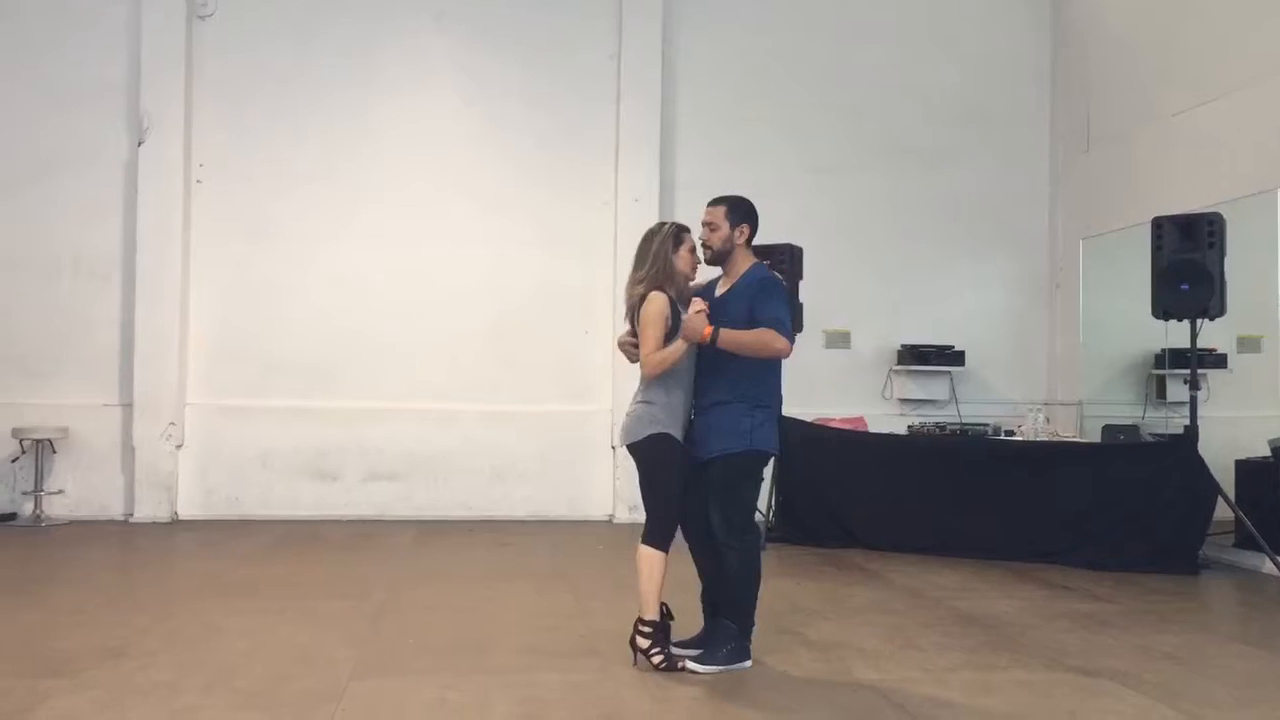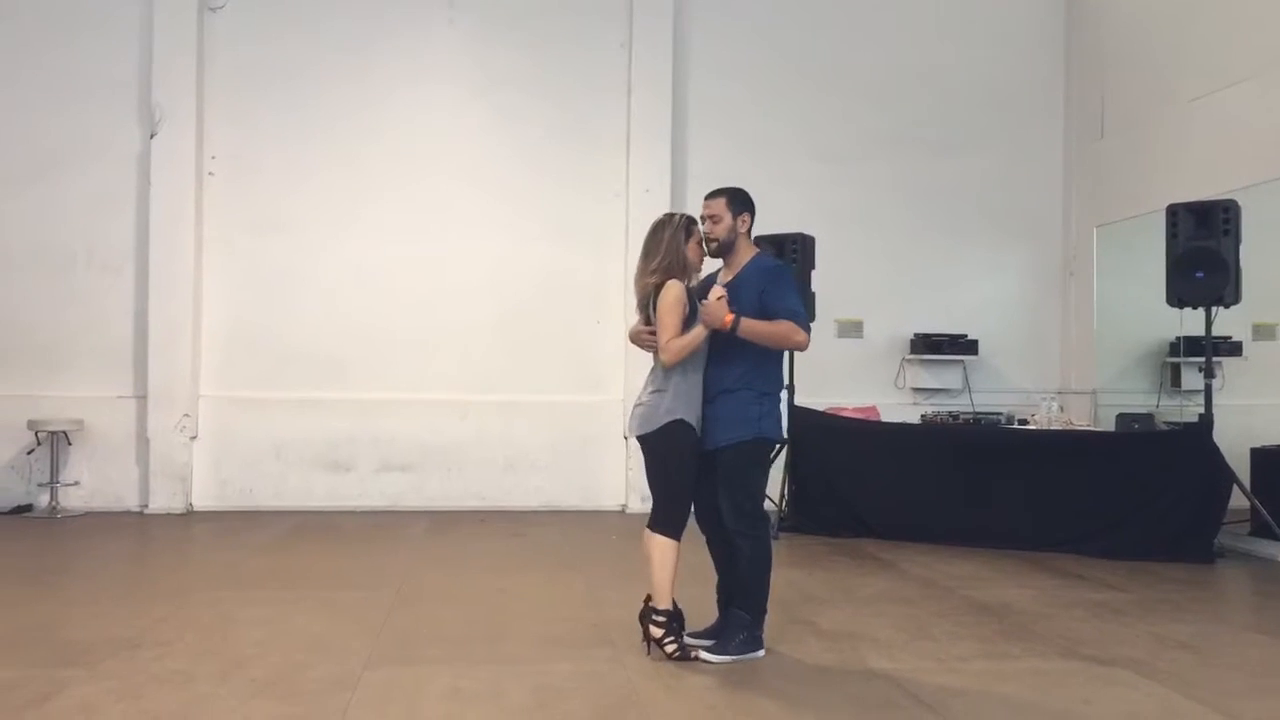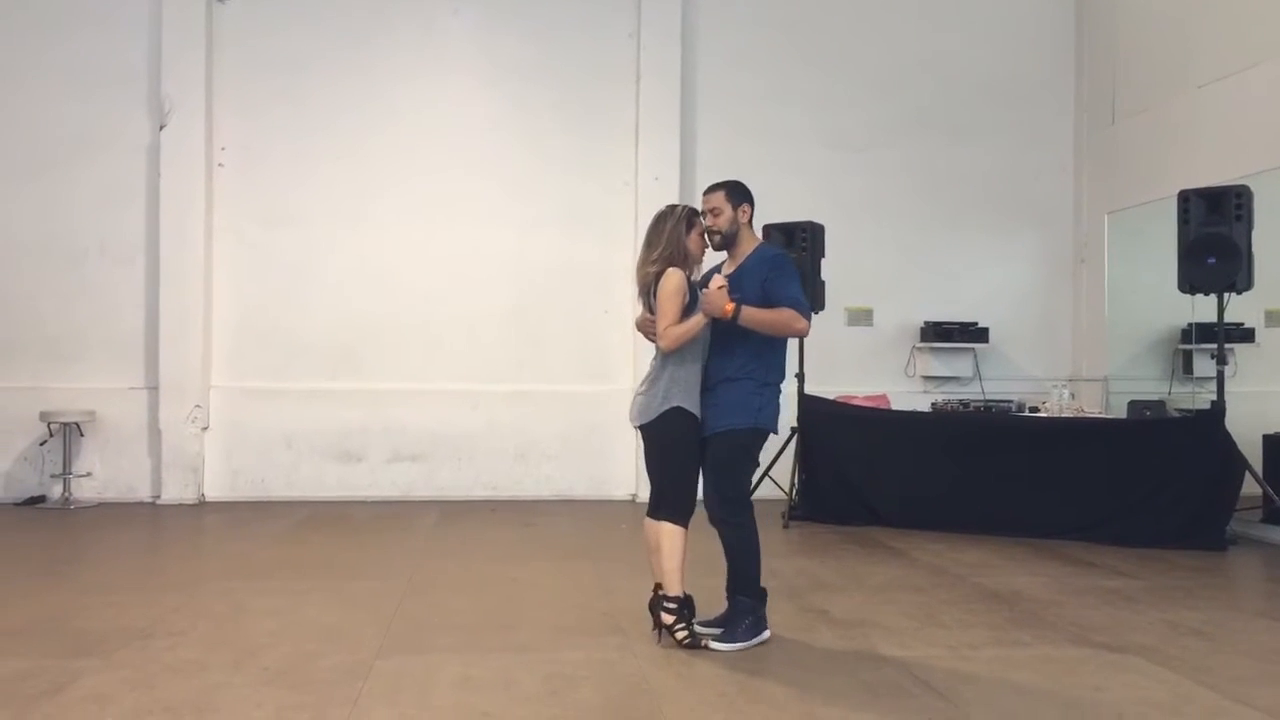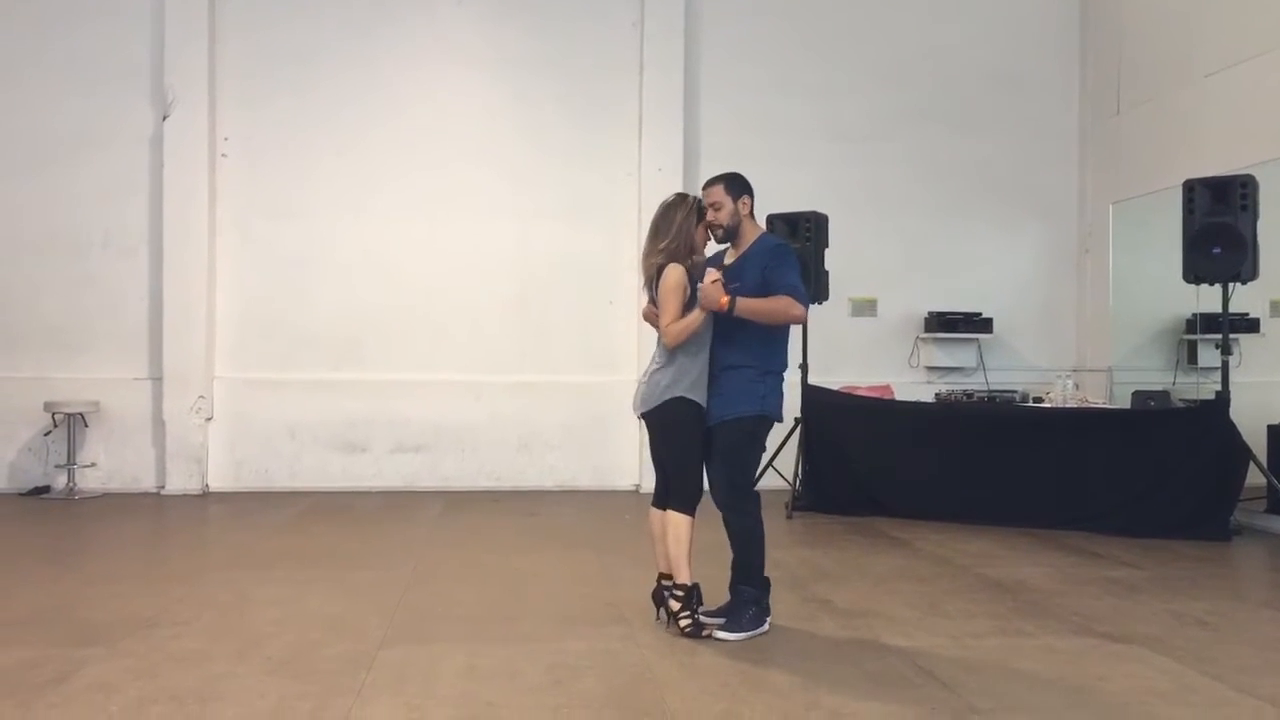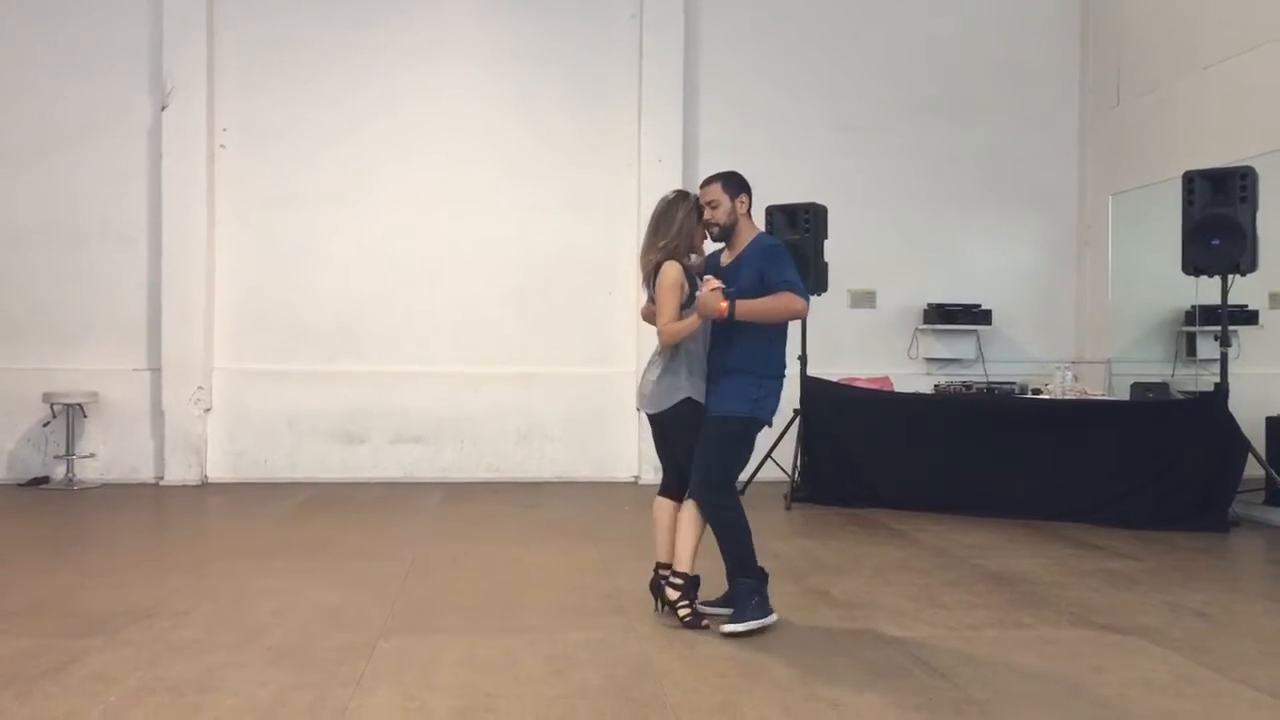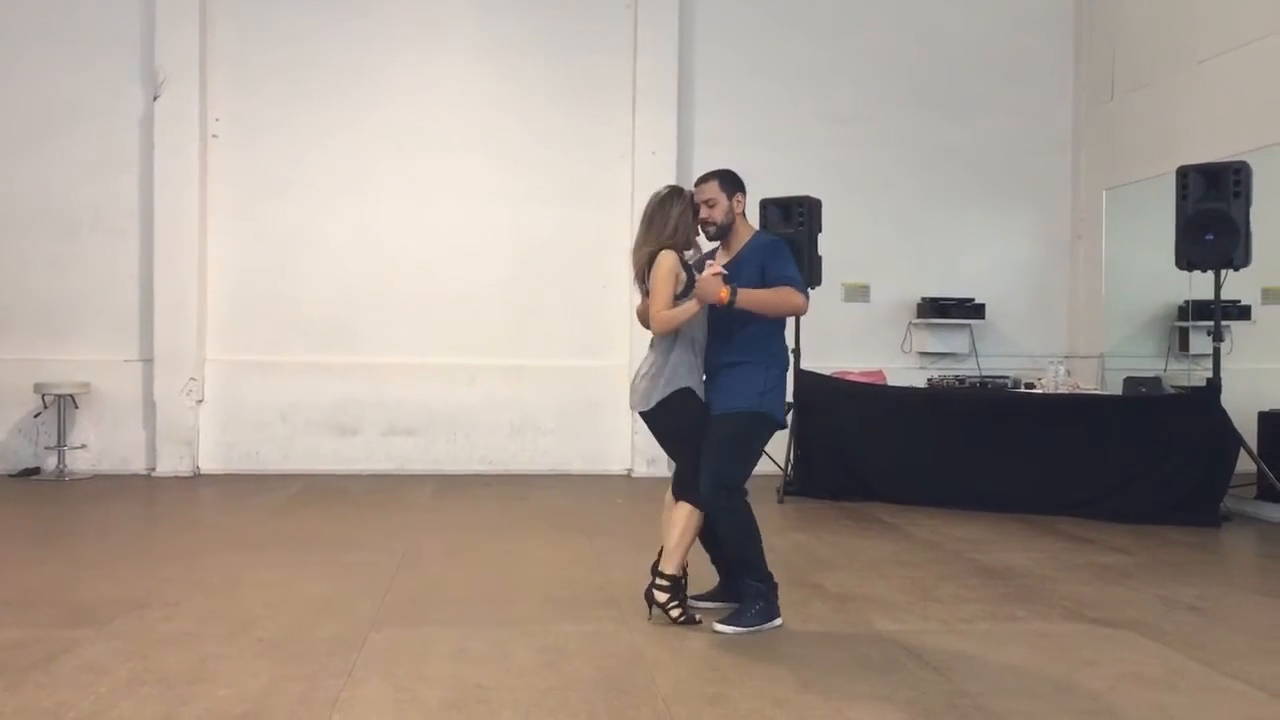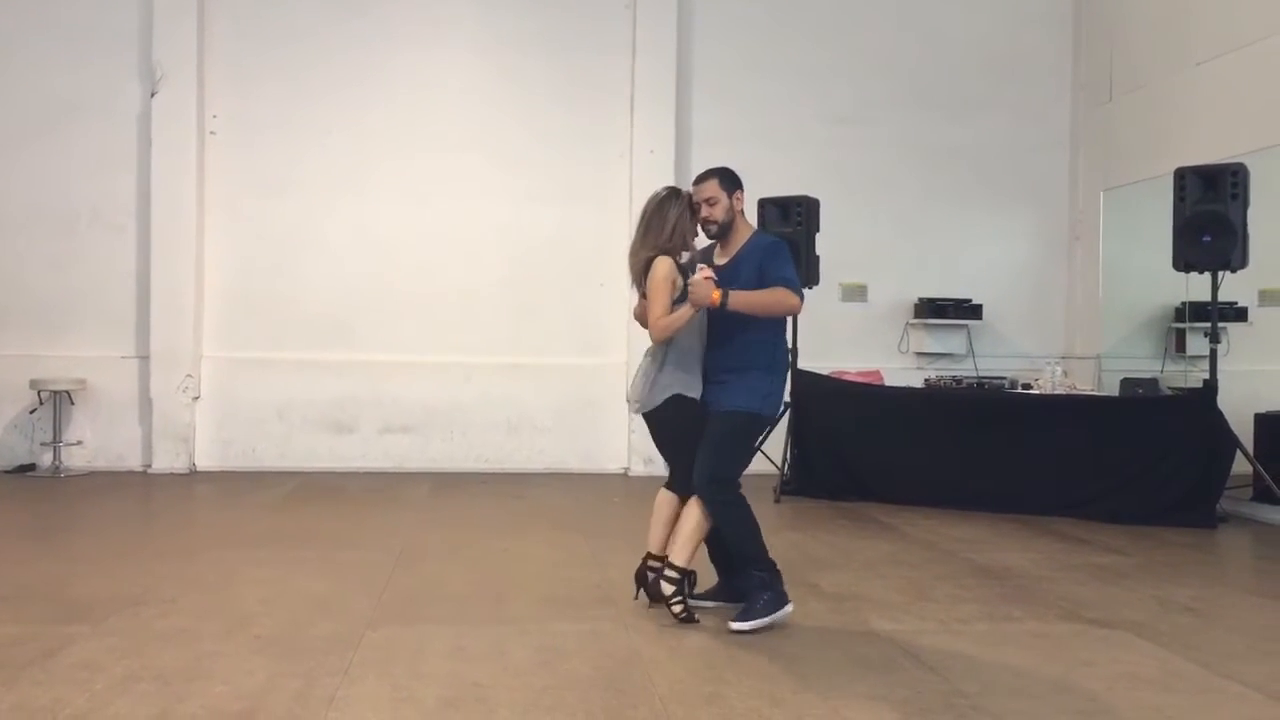
dt=0.4s
person 1, frame 1
left shoulder: (763, 285)
right shoulder: (709, 290)
left elbow: (780, 343)
right elbow: (672, 333)
left wrist: (709, 333)
right wrist: (634, 341)
left hip: (742, 433)
right hip: (706, 429)
left knee: (734, 532)
right knee: (695, 521)
left ankle: (735, 642)
right ankle: (714, 625)
person 1, frame 2
left shoulder: (770, 273)
right shoulder: (709, 284)
left elbow: (798, 335)
left wrist: (730, 321)
right wrist: (641, 331)
left hip: (748, 421)
right hip: (710, 420)
left knee: (743, 521)
right knee: (711, 518)
left ankle: (748, 630)
right ankle: (729, 617)
person 1, frame 3
left shoulder: (773, 263)
right shoulder: (713, 275)
left elbow: (798, 322)
left wrist: (730, 309)
right wrist: (650, 322)
left hip: (745, 408)
right hip: (713, 407)
left knee: (728, 504)
right knee: (721, 506)
left ankle: (752, 615)
right ankle: (740, 607)
person 1, frame 4
left shoulder: (773, 252)
right shoulder: (714, 263)
left elbow: (794, 308)
left wrist: (726, 302)
left hip: (748, 396)
right hip: (715, 395)
left knee: (735, 494)
right knee: (724, 494)
left ankle: (753, 602)
right ankle: (743, 597)
person 1, frame 5
left shoulder: (769, 252)
right shoulder: (711, 263)
left elbow: (796, 304)
left wrist: (726, 308)
left hip: (747, 391)
right hip: (717, 390)
left knee: (710, 485)
right knee: (710, 488)
left ankle: (754, 596)
right ankle: (742, 589)
person 1, frame 6
left shoulder: (768, 250)
right shoulder: (706, 263)
left elbow: (796, 300)
left wrist: (727, 294)
left hip: (752, 391)
right hip: (716, 390)
left knee: (721, 488)
right knee: (700, 488)
left ankle: (762, 598)
right ankle: (733, 582)
person 1, frame 7
left shoulder: (768, 250)
right shoulder: (703, 260)
left elbow: (790, 301)
left wrist: (719, 296)
left hip: (751, 389)
right hip: (710, 389)
left knee: (714, 481)
right knee: (702, 482)
left ankle: (768, 588)
right ankle: (734, 580)
person 2, frame 1
left shoulder: (678, 297)
right shoulder: (657, 299)
right elbow: (649, 365)
right wrist: (690, 334)
left hip: (668, 427)
right hip: (656, 428)
left knee: (663, 522)
right knee: (662, 526)
left ankle: (652, 613)
right ankle: (648, 630)
person 2, frame 2
left shoulder: (673, 290)
right shoulder: (674, 288)
right elbow: (668, 352)
right wrist: (709, 322)
left hip: (664, 415)
right hip: (670, 416)
left knee: (663, 513)
right knee: (673, 514)
left ankle: (656, 605)
right ankle: (662, 619)
person 2, frame 3
left shoulder: (676, 279)
right shoulder: (674, 276)
right elbow: (667, 337)
right wrist: (709, 311)
left hip: (663, 405)
right hip: (671, 405)
left knee: (662, 500)
right knee: (678, 504)
left ankle: (663, 594)
right ankle: (673, 605)
person 2, frame 4
left shoulder: (683, 270)
right shoulder: (676, 271)
right elbow: (670, 334)
right wrist: (708, 306)
left hip: (669, 395)
right hip: (675, 396)
left knee: (667, 490)
right knee: (685, 492)
left ankle: (666, 583)
right ankle: (681, 591)
person 2, frame 5
left shoulder: (680, 268)
right shoulder: (673, 268)
left elbow: (649, 313)
right elbow: (667, 332)
right wrist: (704, 312)
left hip: (665, 391)
right hip: (678, 393)
left knee: (674, 480)
left ankle: (663, 573)
person 2, frame 6
left shoulder: (671, 262)
right shoulder: (668, 258)
right elbow: (660, 321)
right wrist: (702, 299)
left hip: (667, 386)
right hip: (673, 387)
left knee: (687, 475)
right knee: (700, 484)
left ankle: (666, 566)
right ankle: (665, 583)
person 2, frame 7
left shoulder: (674, 265)
right shoulder: (664, 264)
right elbow: (658, 328)
right wrist: (696, 302)
left hip: (672, 388)
right hip: (672, 390)
left knee: (683, 476)
left ankle: (653, 565)
